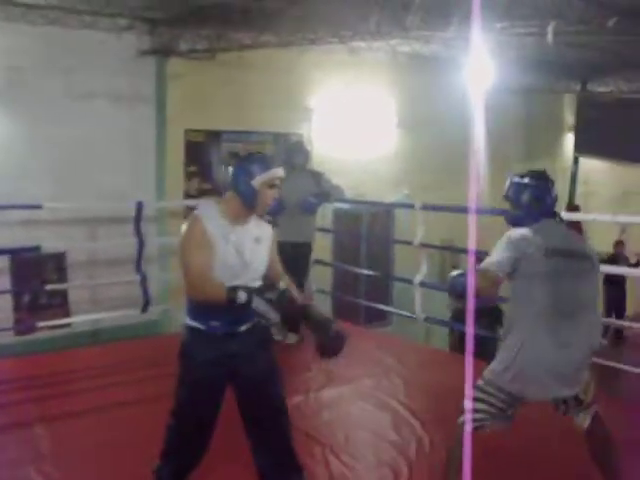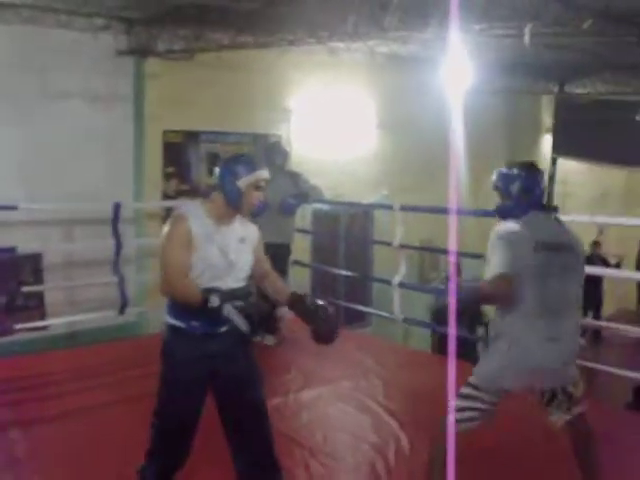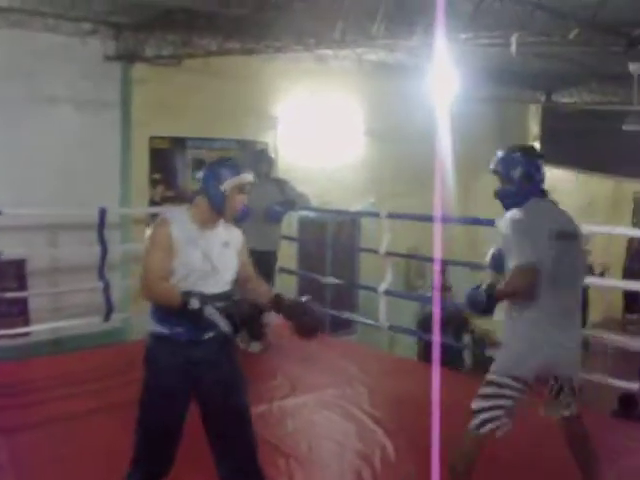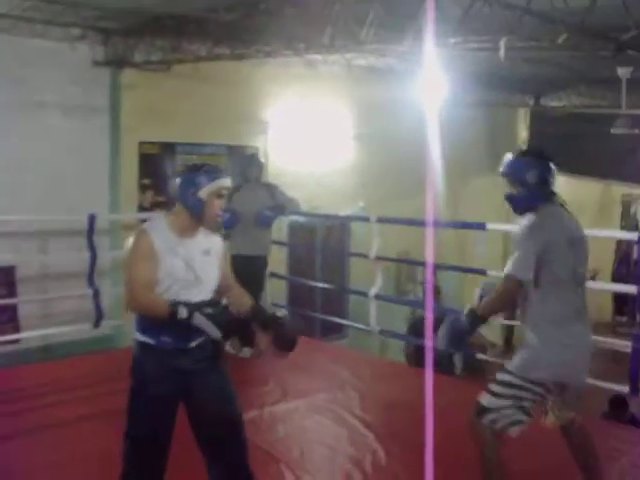
dt=0.1s
person 1, frame 1
left shoulder: (519, 239)
right shoulder: (583, 247)
left elbow: (483, 286)
right elbow: (584, 305)
left wrist: (460, 282)
left hip: (521, 360)
right hip: (570, 361)
left knee: (467, 428)
right knee: (591, 422)
person 1, frame 2
left shoulder: (508, 232)
right shoulder: (571, 241)
left elbow: (502, 289)
right elbow: (563, 296)
left wrist: (469, 294)
left hip: (510, 356)
right hip: (558, 355)
left knee: (449, 428)
right knee: (575, 417)
person 1, frame 3
left shoulder: (518, 221)
right shoulder: (568, 223)
left elbow: (524, 282)
left wrist: (487, 292)
left hip: (526, 345)
right hip: (566, 344)
left knee: (478, 428)
right knee: (569, 416)
person 1, frame 4
left shoulder: (535, 227)
right shoulder: (570, 225)
left elbow: (510, 289)
left wrist: (470, 318)
left hip: (544, 350)
right hip: (576, 348)
left knee: (487, 422)
right knee: (569, 422)
person 2, frame 1
left shoulder: (264, 231)
right shoulder: (202, 223)
left elbow: (278, 280)
right elbow: (199, 285)
right wrist: (249, 297)
left hip: (249, 337)
right hip: (204, 339)
left knee: (268, 413)
right knee: (193, 417)
person 2, frame 2
left shoulder: (249, 231)
right shoulder: (186, 222)
left elbow: (267, 278)
right elbow: (171, 283)
left wrist: (304, 305)
right wrist: (218, 301)
left hip: (230, 339)
right hip: (186, 340)
left knee: (249, 415)
right knee: (174, 418)
person 2, frame 3
left shoulder: (234, 236)
right shoulder: (169, 227)
left elbow: (251, 282)
right elbow: (152, 286)
left wrist: (287, 305)
right wrist: (198, 303)
left hip: (215, 345)
right hip: (171, 347)
left knee: (233, 421)
right knee: (158, 426)
person 2, frame 4
left shoulder: (214, 243)
right shoulder: (150, 237)
left elbow: (230, 290)
right elbow: (138, 298)
left wrist: (261, 317)
right wrist: (188, 312)
left hip: (201, 352)
right hip: (156, 356)
left knee: (225, 427)
right knee: (146, 435)
person 3, frame 1
left shoulder: (316, 178)
right shoulder: (281, 179)
left elbow: (339, 192)
left wrist: (323, 196)
right wrist: (272, 204)
left hip: (304, 238)
right hip: (284, 237)
left knee: (298, 281)
left ankle: (289, 325)
right ankle: (291, 326)
person 3, frame 2
left shoulder: (295, 178)
left elbow: (317, 193)
left wrist: (302, 197)
left hip: (283, 239)
right hip: (263, 238)
left ankle: (266, 326)
right ankle: (269, 327)
person 3, frame 3
left shoulder: (281, 186)
left elbow: (304, 200)
left wrist: (288, 204)
left hip: (269, 247)
right hip: (249, 245)
left ankle: (254, 334)
right ankle: (255, 335)
person 3, frame 4
left shoulder: (271, 191)
right shoulder: (234, 193)
left elbow: (294, 205)
right elbow: (223, 214)
left wrist: (278, 210)
right wrist: (226, 216)
left hip: (260, 252)
right hip: (238, 251)
left knee: (255, 292)
